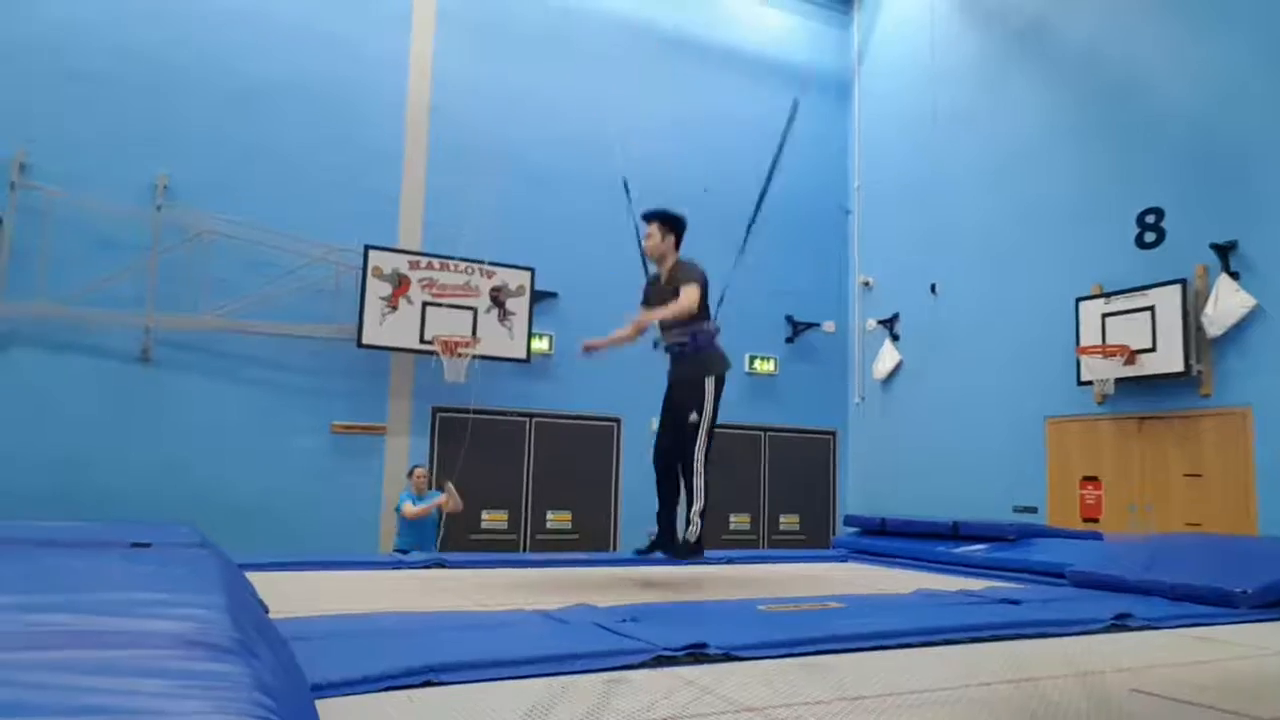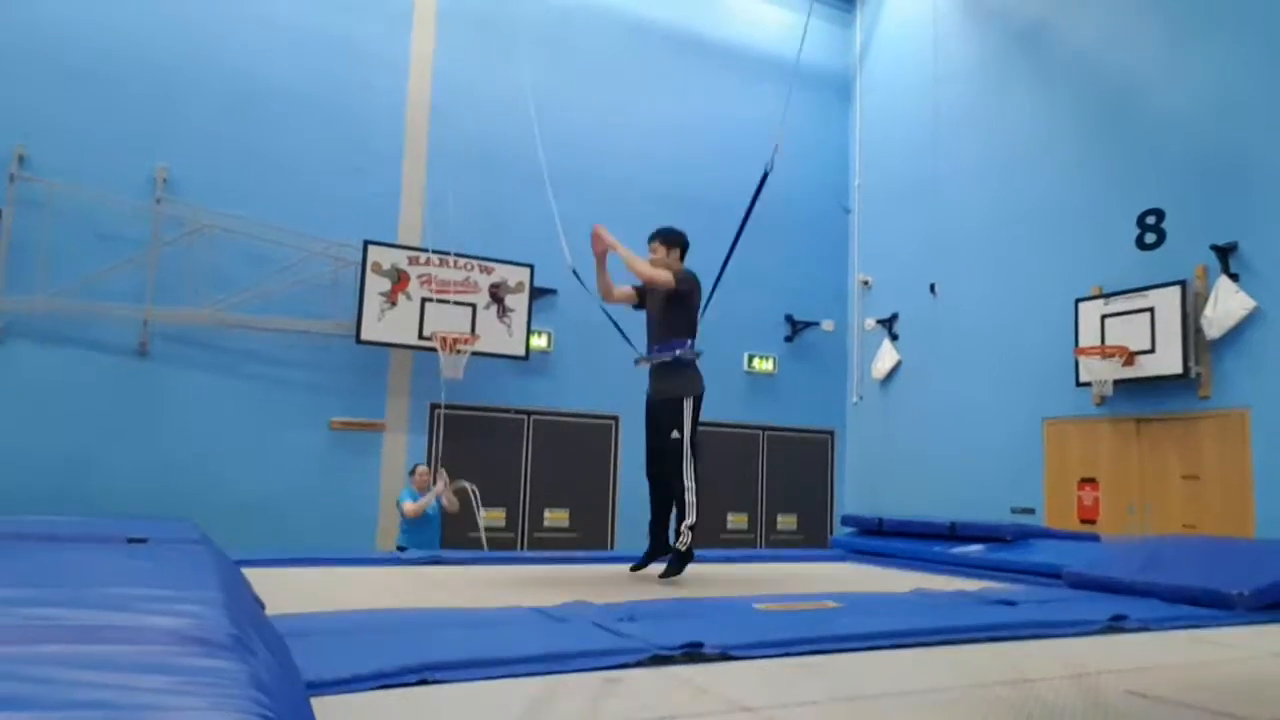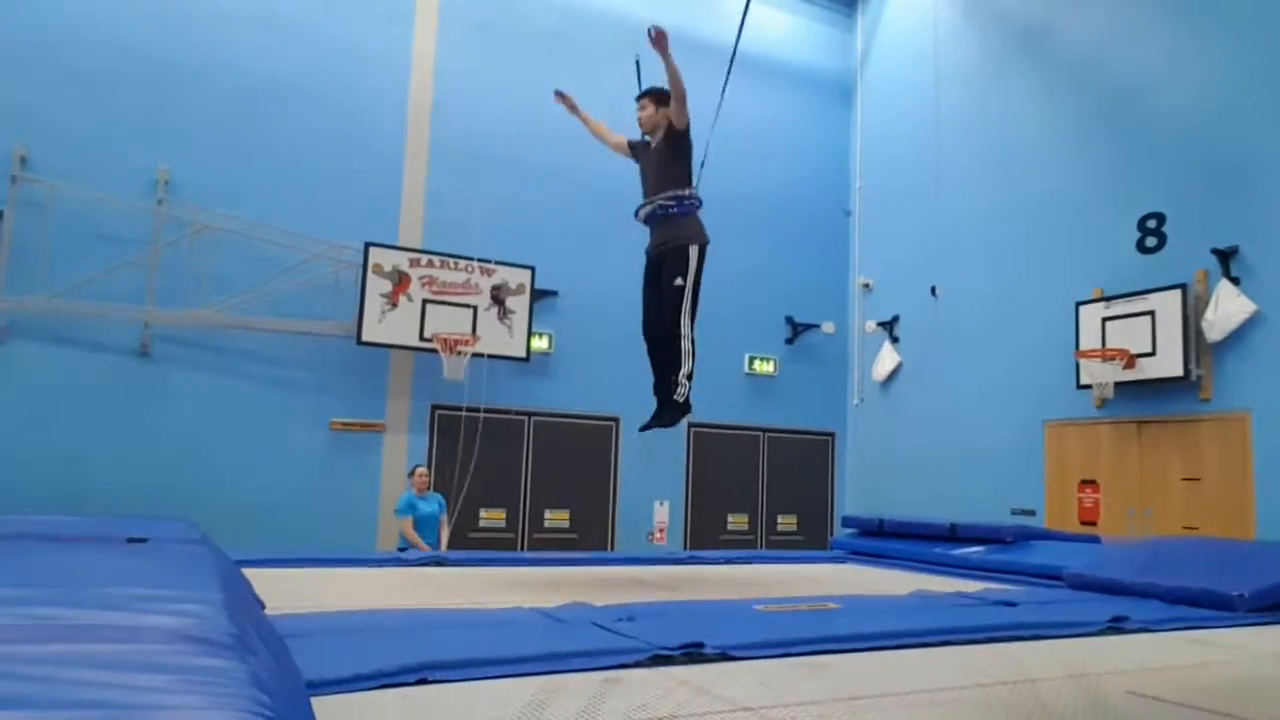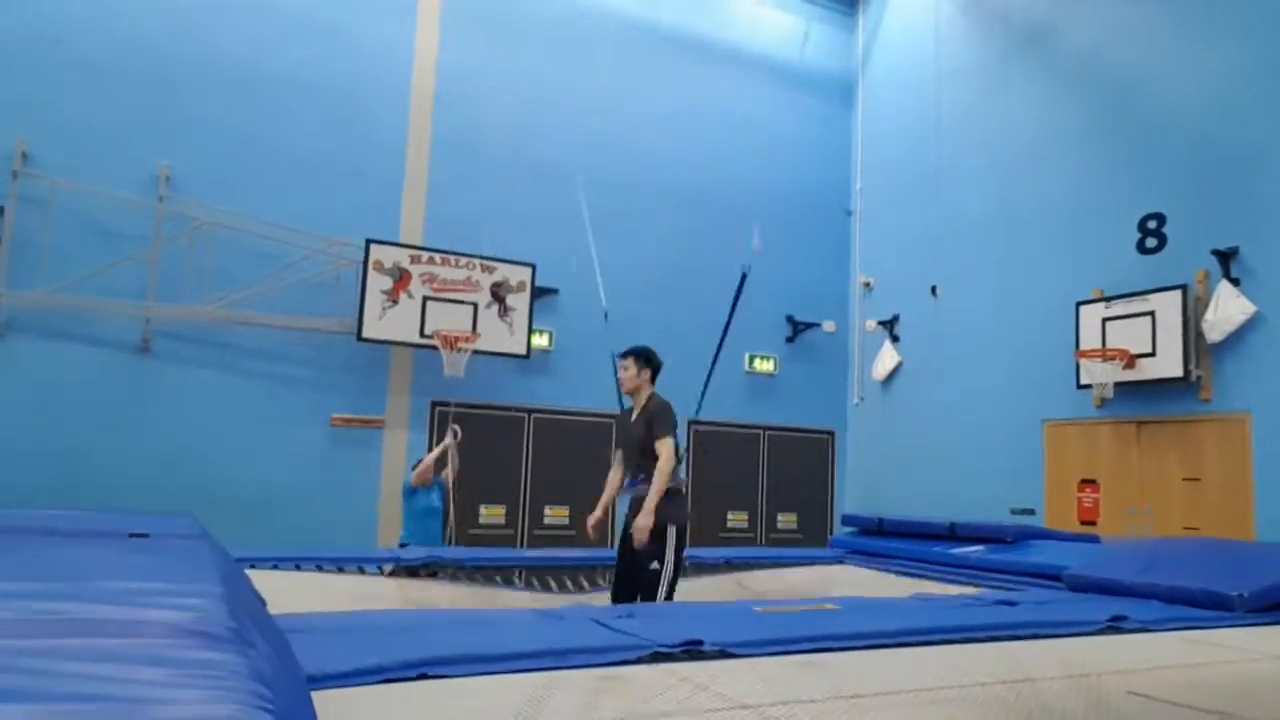
dt=0.5s
person 1, frame 1
left shoulder: (688, 272)
right shoulder: (653, 284)
left elbow: (691, 302)
right elbow: (636, 328)
left wrist: (655, 315)
right wrist: (604, 342)
left hip: (703, 372)
right hip: (679, 373)
left knee: (691, 459)
right knee: (663, 457)
left ankle: (692, 538)
right ankle: (667, 532)
person 1, frame 2
left shoulder: (686, 282)
right shoulder: (651, 290)
left elbow: (649, 273)
right elbow: (608, 293)
left wrist: (616, 244)
right wrist: (601, 259)
left hip: (681, 388)
right hip: (658, 388)
left knee: (681, 473)
right knee: (656, 473)
left ankle: (683, 546)
right ankle: (658, 544)
person 1, frame 3
left shoulder: (677, 135)
right shoulder: (645, 148)
left elbow: (680, 98)
right elbow: (611, 139)
left wrist: (664, 53)
right wrist: (575, 109)
left hip: (685, 238)
right hip: (658, 242)
left knee: (679, 320)
right knee: (653, 324)
left ankle: (681, 394)
right ankle: (664, 399)
person 1, frame 4
left shoulder: (660, 410)
right shoulder: (625, 418)
left elbow: (667, 462)
right elbow: (618, 471)
left wrist: (649, 511)
right wrist: (600, 511)
left hip: (664, 512)
right hip: (638, 510)
left knee: (655, 593)
right knee: (622, 594)
